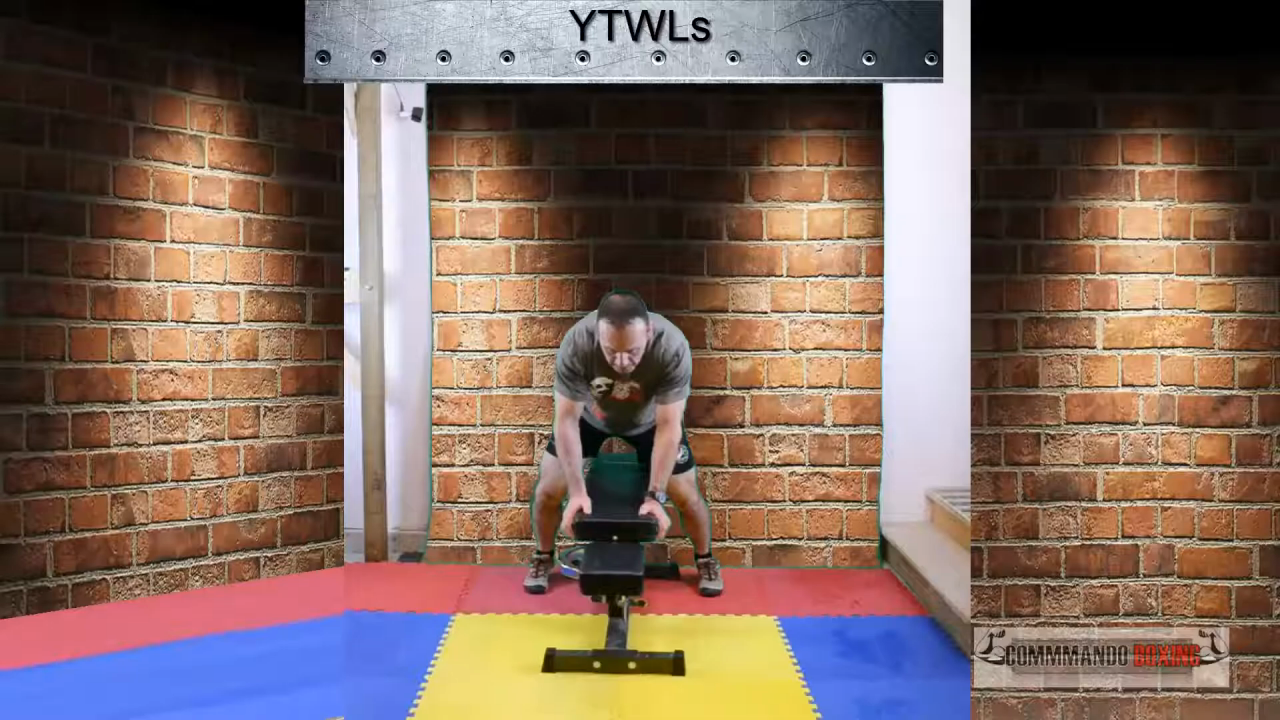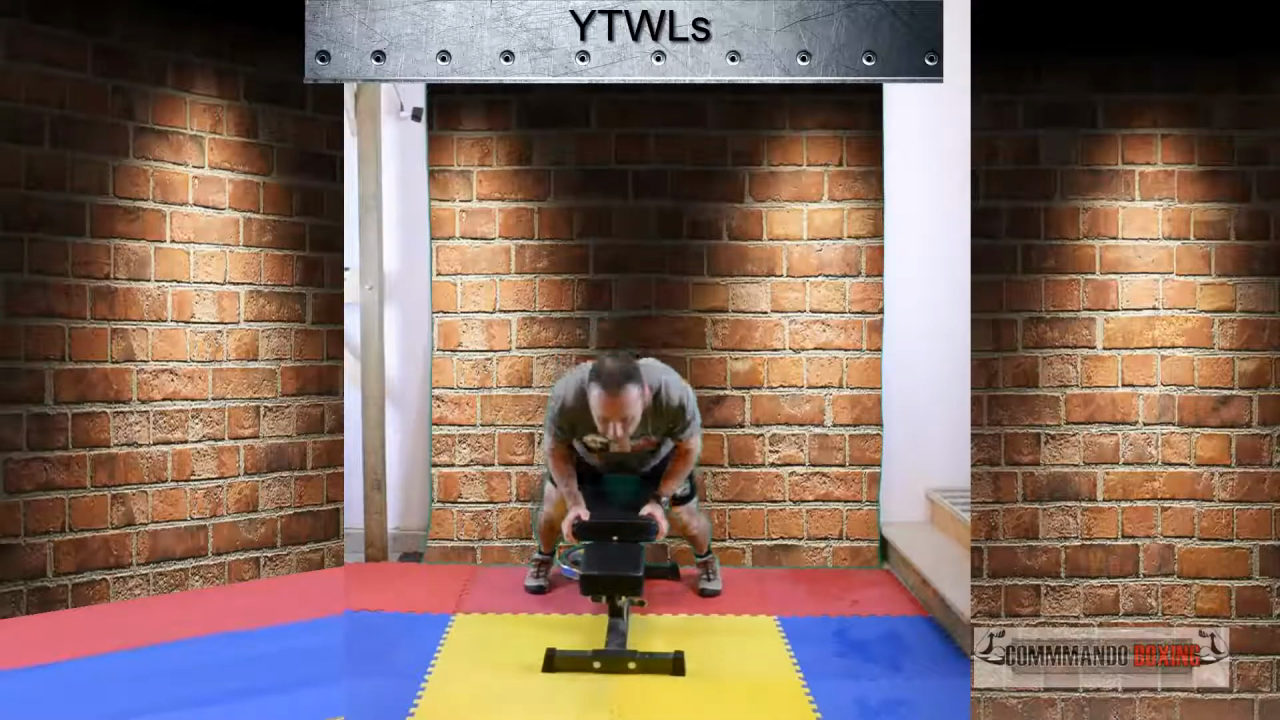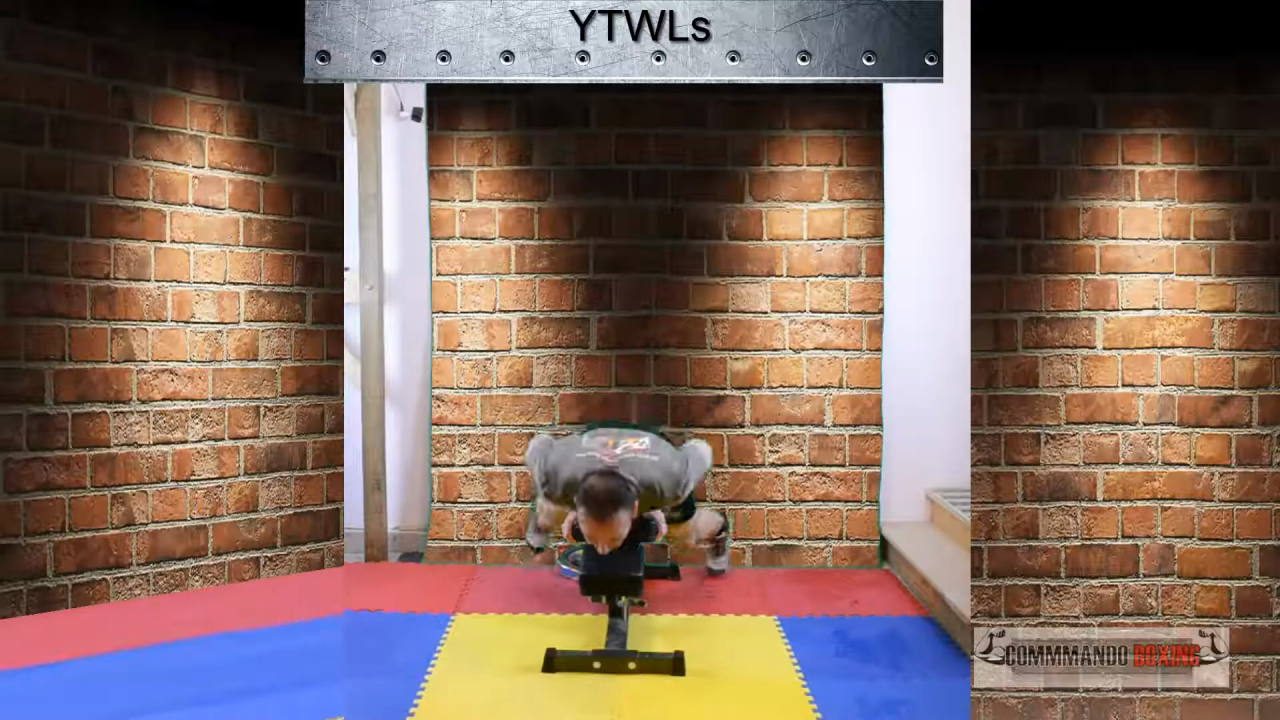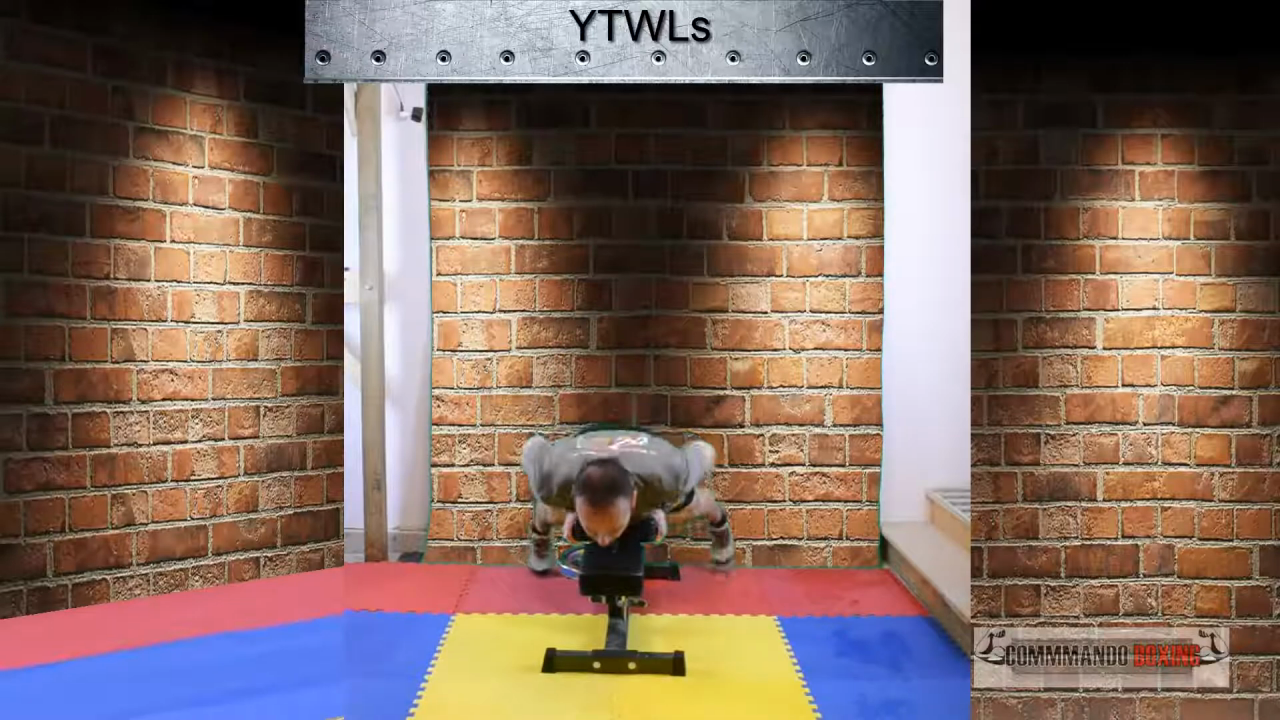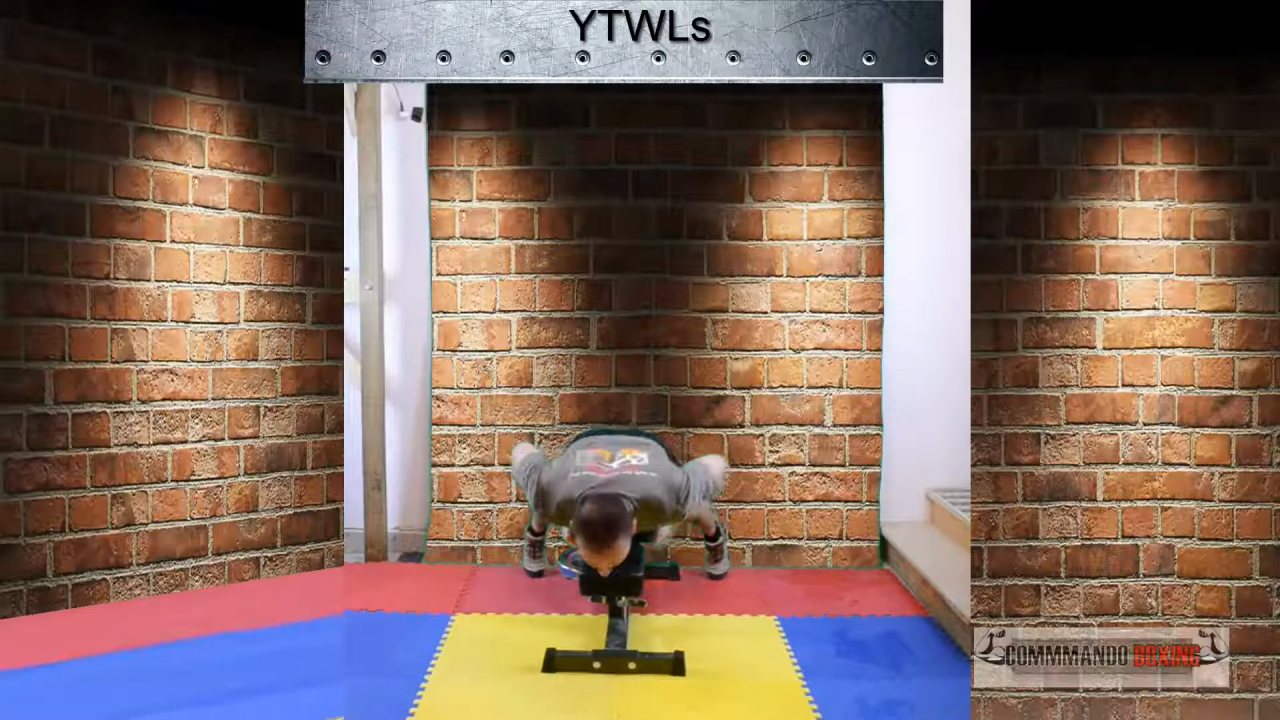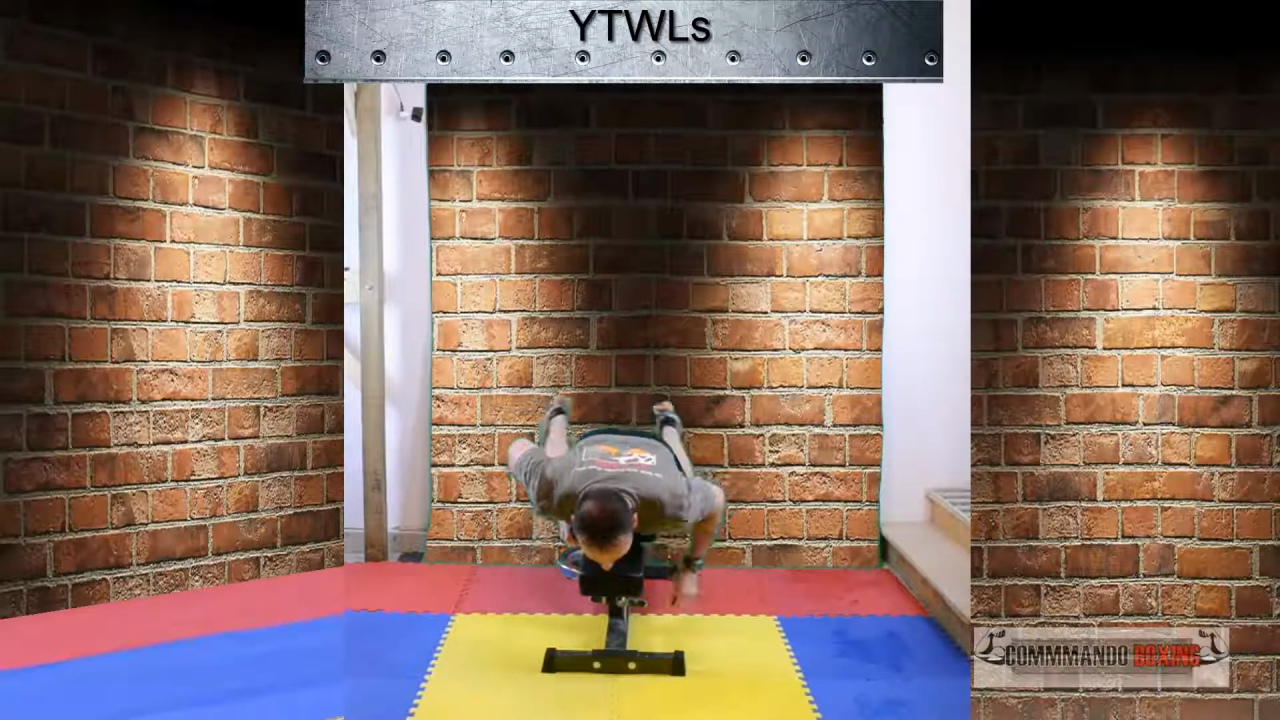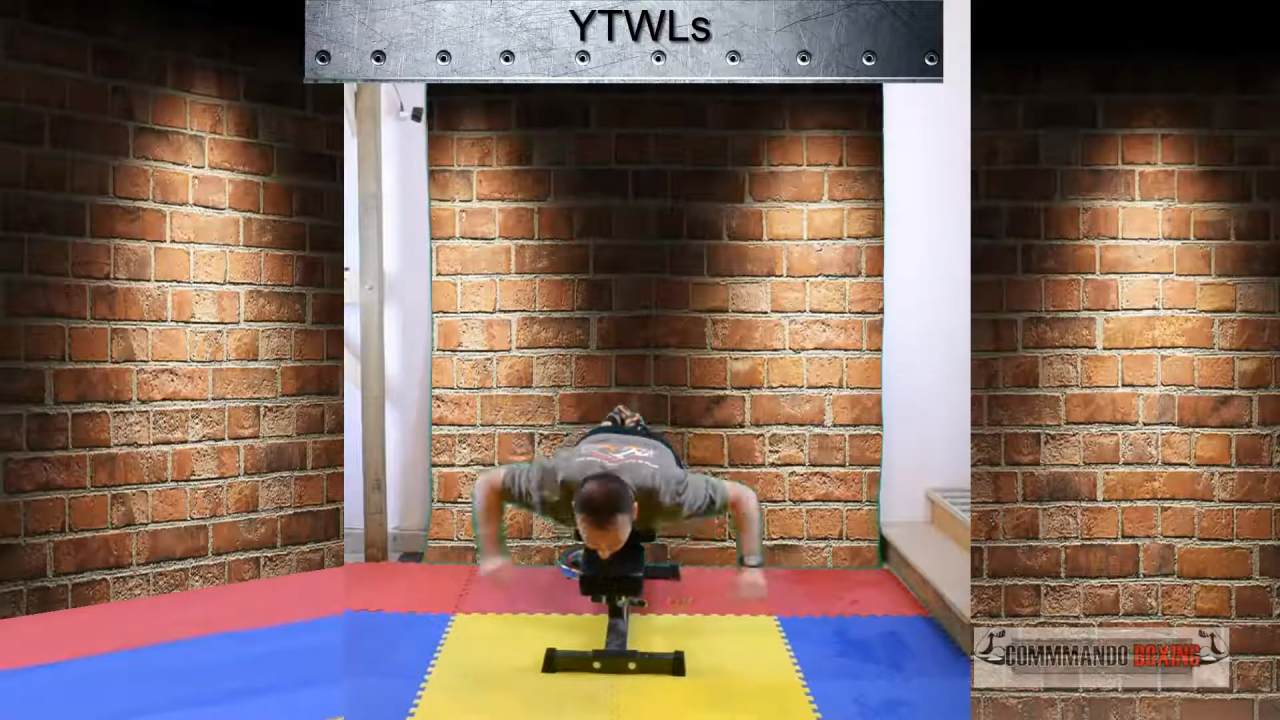
dt=0.7s
person 1, frame 1
left shoulder: (672, 346)
right shoulder: (576, 343)
left elbow: (668, 427)
right elbow: (567, 420)
left wrist: (655, 496)
right wrist: (577, 491)
left hip: (649, 419)
right hip: (589, 415)
left knee: (686, 494)
right knee: (549, 490)
left ankle: (705, 558)
right ankle: (543, 556)
person 1, frame 2
left shoulder: (674, 394)
right shoulder: (566, 396)
left elbow: (688, 450)
right elbow: (557, 450)
left wrist: (660, 500)
right wrist: (575, 503)
left knee: (687, 520)
right knee: (553, 513)
left ankle: (705, 558)
right ankle: (544, 557)
person 1, frame 3
left shoulder: (667, 479)
right shoulder: (557, 477)
left elbow: (702, 450)
right elbow: (537, 445)
left wrist: (663, 507)
right wrist: (569, 508)
left knee: (687, 537)
right knee: (549, 517)
left ankle: (718, 527)
right ankle: (542, 519)
person 1, frame 4
left shoulder: (667, 477)
right shoulder: (552, 480)
left elbow: (705, 453)
right elbow: (533, 447)
left wrist: (663, 506)
right wrist: (568, 509)
left knee: (691, 505)
right knee: (552, 513)
left ankle: (718, 520)
right ankle: (540, 532)
person 1, frame 5
left shoulder: (668, 497)
right shoulder: (551, 497)
left elbow: (717, 464)
right elbow: (521, 451)
left ankle: (713, 535)
right ankle: (536, 532)
person 1, frame 6
left shoulder: (670, 502)
right shoulder: (553, 491)
left elbow: (716, 499)
right elbow: (518, 449)
left wrist: (691, 568)
left ankle: (667, 424)
right ankle: (558, 415)
person 1, frame 7
left shoulder: (667, 493)
right shoulder: (555, 487)
left elbow: (744, 497)
right elbow: (487, 483)
left wrist: (751, 565)
right wrist: (490, 553)
left ankle: (637, 430)
right ankle: (612, 424)
